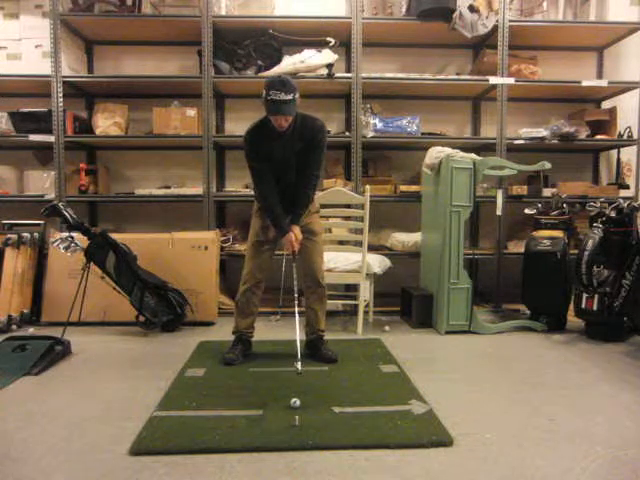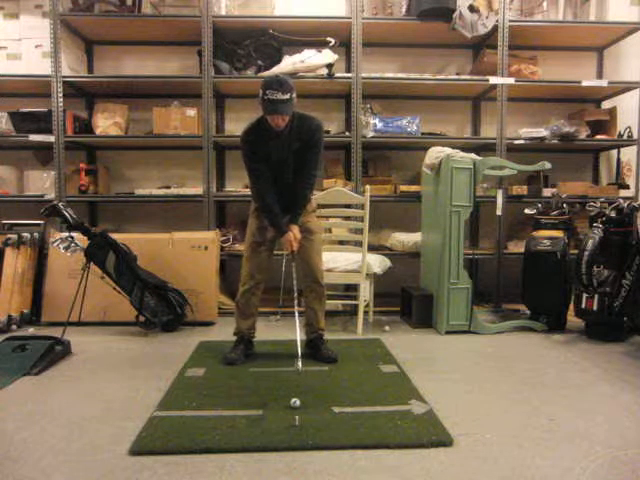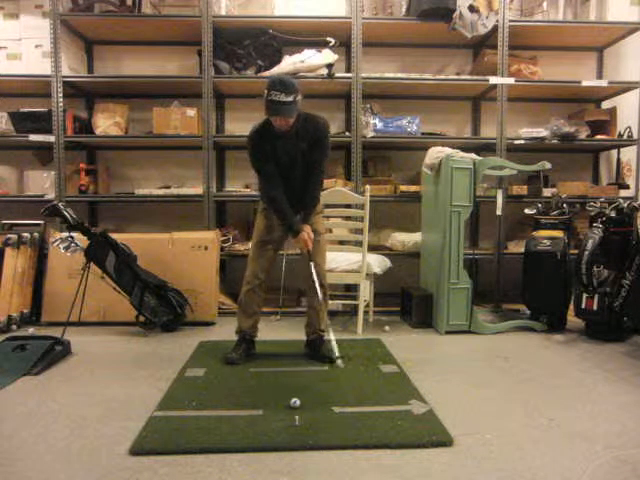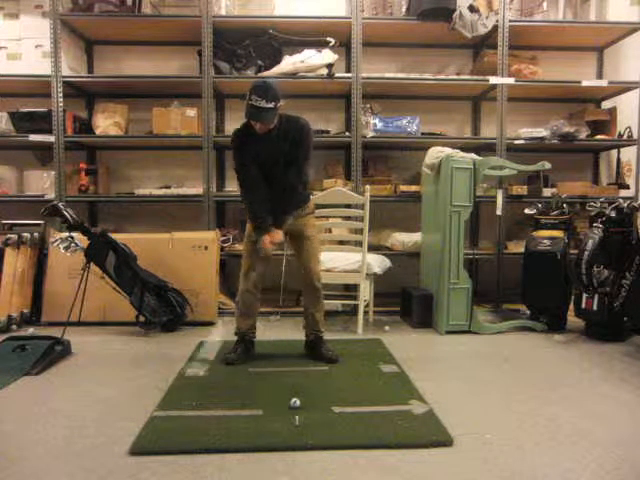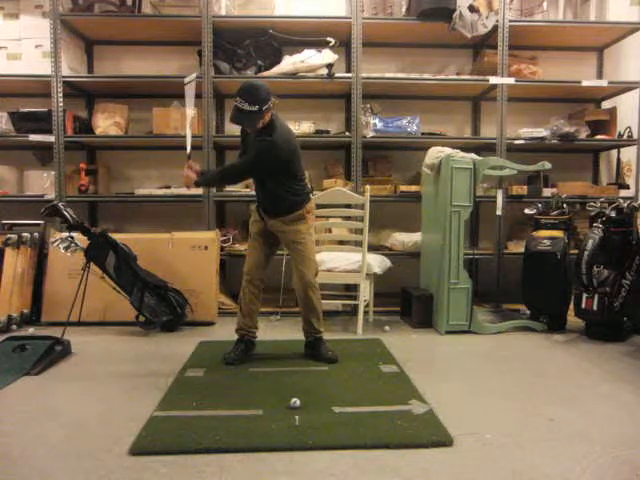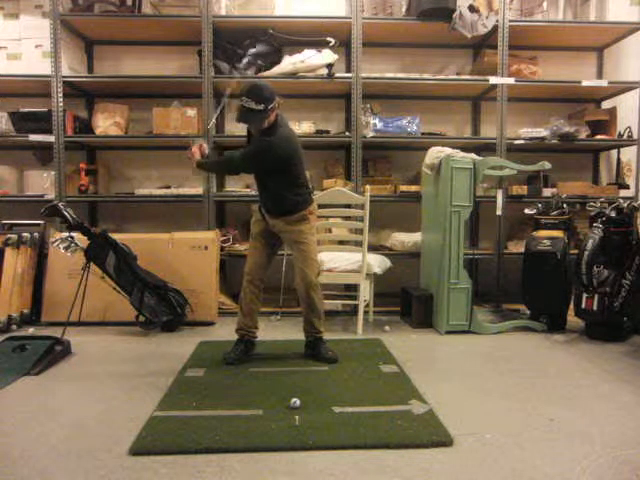
dt=0.4s
person 1, frame 1
left shoulder: (314, 129)
right shoulder: (254, 135)
left elbow: (310, 179)
right elbow: (264, 186)
left wrist: (296, 222)
right wrist: (282, 228)
left hip: (304, 208)
right hip: (267, 209)
left knee: (314, 275)
right knee: (252, 274)
left ankle: (315, 338)
right ankle: (242, 338)
person 1, frame 2
left shoulder: (311, 128)
right shoulder: (252, 135)
left elbow: (307, 178)
right elbow: (261, 186)
left wrist: (294, 222)
right wrist: (280, 227)
left hip: (302, 208)
right hip: (265, 210)
left knee: (314, 274)
right knee: (251, 275)
left ankle: (315, 338)
right ankle: (244, 338)
person 1, frame 3
left shoulder: (317, 127)
right shoulder: (258, 137)
left elbow: (315, 177)
right elbow: (272, 187)
left wrist: (306, 221)
right wrist: (294, 229)
left hip: (309, 209)
right hip: (273, 210)
left knee: (317, 275)
right knee: (255, 274)
left ankle: (316, 339)
right ankle: (245, 338)
person 1, frame 4
left shoulder: (299, 130)
right shoulder: (241, 137)
left elbow: (294, 181)
right elbow: (249, 187)
left wrist: (280, 226)
right wrist: (262, 230)
left hip: (297, 211)
right hip: (261, 212)
left knee: (311, 276)
right knee: (249, 275)
left ankle: (314, 339)
right ankle: (245, 339)
person 1, frame 5
left shoulder: (276, 142)
right shoulder: (254, 127)
left elbow: (239, 172)
right elbow: (241, 164)
left wrist: (200, 179)
right wrist: (203, 173)
left hip: (294, 216)
right hip: (264, 213)
left knee: (306, 279)
right knee: (251, 275)
left ankle: (314, 340)
right ankle: (246, 338)
person 1, frame 6
left shoulder: (278, 142)
right shoulder: (260, 125)
left elbow: (239, 163)
right elbow: (243, 158)
left wrist: (201, 162)
right wrist: (209, 158)
left hip: (297, 216)
right hip: (266, 213)
left knee: (308, 280)
right knee: (252, 276)
left ankle: (314, 340)
right ankle: (246, 338)
